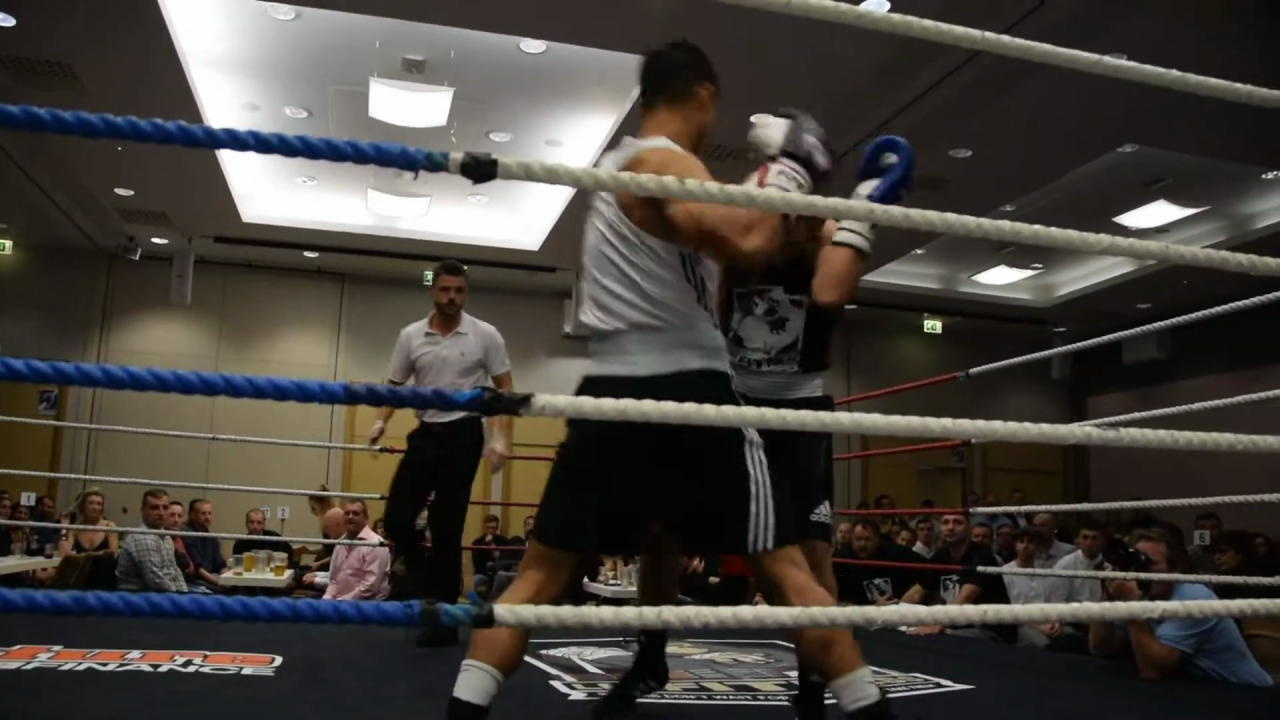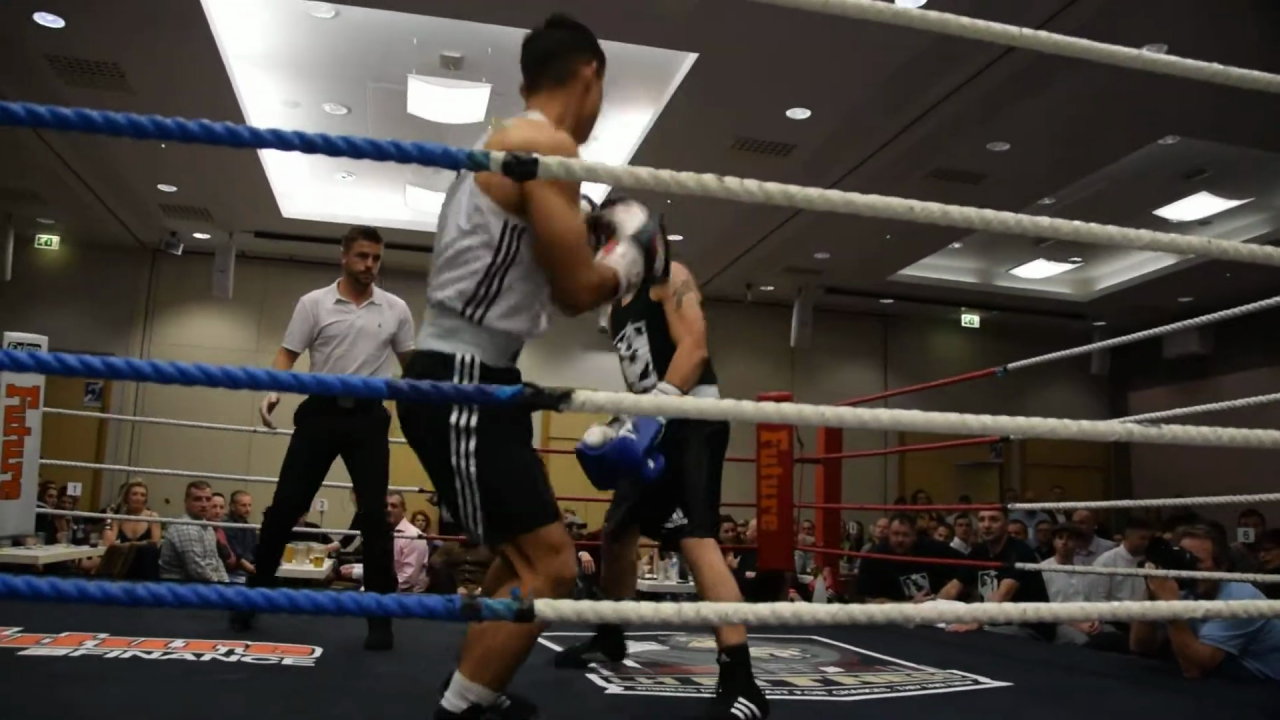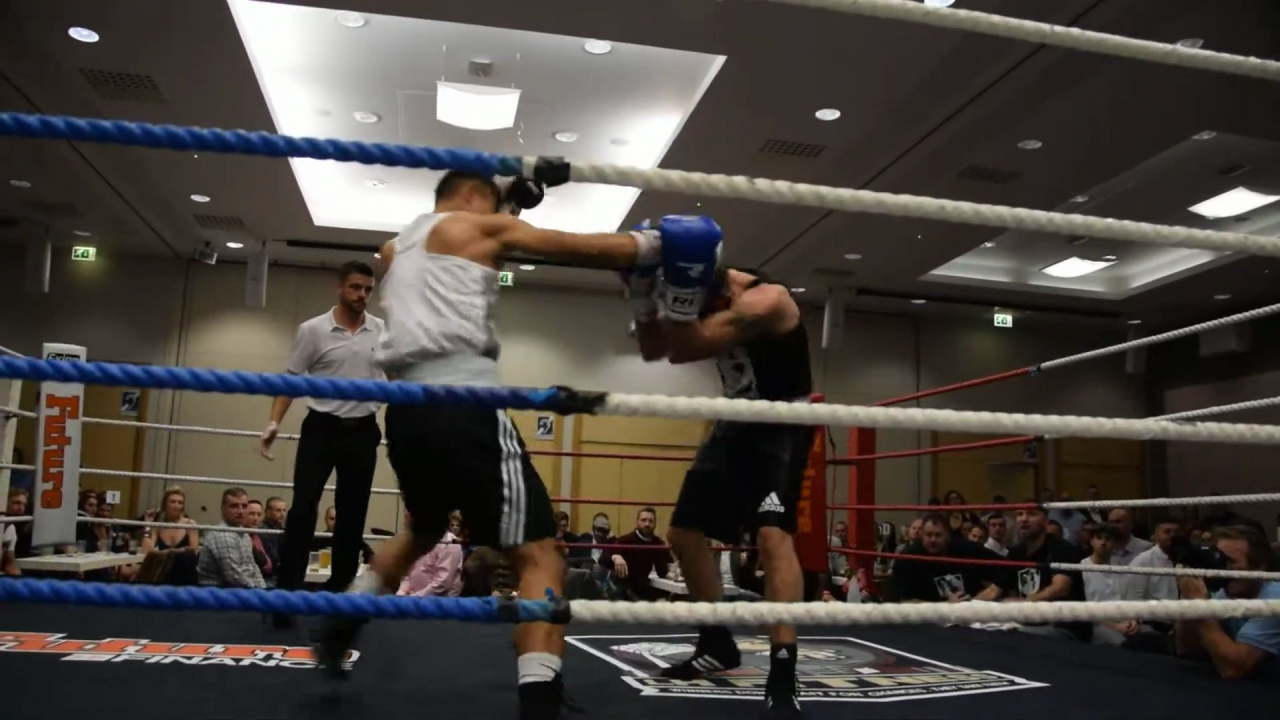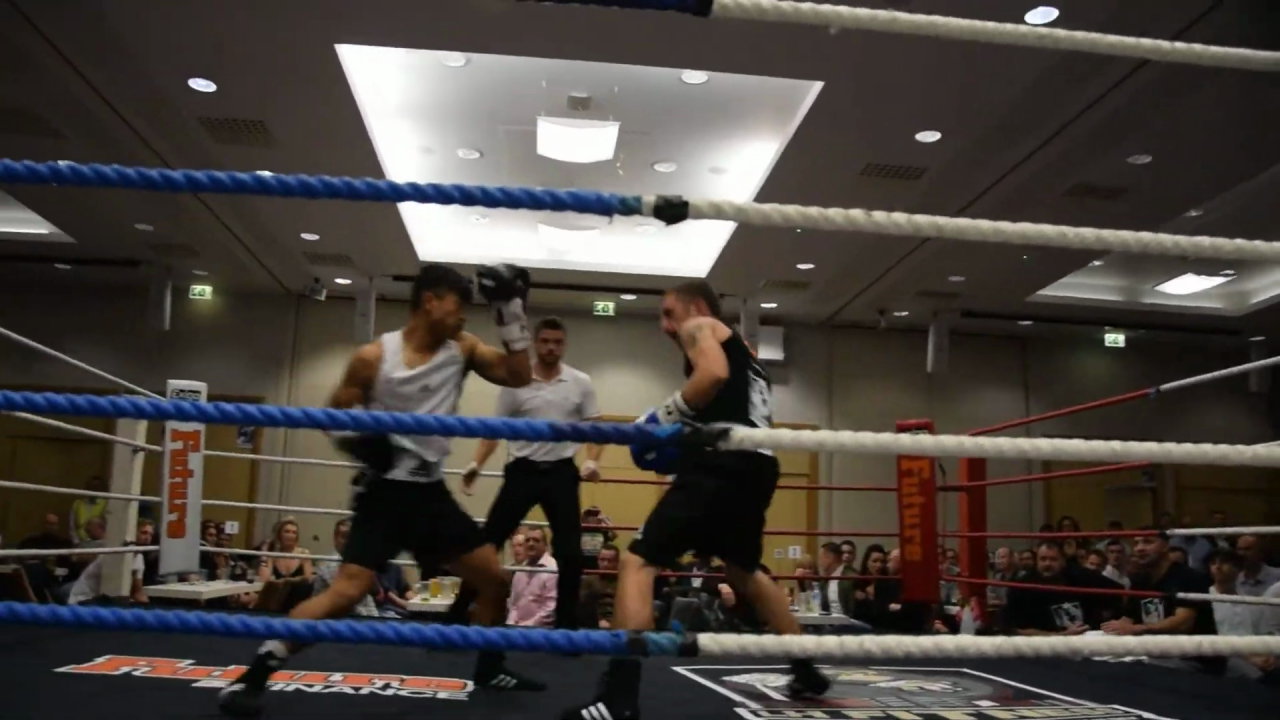
dt=1s
person 1, frame 1
left shoulder: (613, 163)
right shoulder: (670, 164)
right elbow: (747, 243)
right wrist: (789, 173)
left hip: (606, 400)
right hip: (689, 393)
left knee: (537, 576)
right knee: (787, 567)
person 1, frame 2
left shoulder: (505, 148)
right shoulder: (541, 150)
right elbow: (580, 289)
left wrist: (601, 226)
right wrist: (638, 250)
left hip: (479, 386)
right hip: (456, 389)
left knee: (532, 555)
right knee: (550, 571)
person 1, frame 3
left shoulder: (397, 247)
right shoulder: (474, 227)
right elbow: (580, 247)
right wrist: (660, 241)
left hip: (407, 418)
right hip: (468, 413)
left knee: (425, 531)
right knee: (540, 562)
left ankle: (339, 637)
person 1, frame 4
left shoulder: (459, 347)
right shoulder: (372, 356)
left elbow: (517, 376)
right elbow: (334, 414)
left wrist: (512, 307)
right wrist: (353, 437)
left hip: (430, 492)
right hip: (383, 492)
left knee: (495, 577)
right knee: (347, 593)
left ankle: (489, 668)
right ankle: (253, 677)
person 2, frame 1
left shoulder: (827, 232)
left elbow: (828, 295)
left wrist: (864, 203)
left hip: (796, 408)
left knee: (809, 548)
left ankle: (814, 691)
person 2, frame 2
left shoulder: (670, 279)
right shoulder: (617, 312)
left elbow: (694, 351)
right wrist: (612, 431)
left hip: (690, 422)
left knee: (695, 540)
right knee: (617, 533)
right ankle: (610, 639)
person 2, frame 3
left shoulder: (766, 300)
right shoulder: (704, 297)
left elbow: (681, 350)
right elbow: (651, 350)
right wrist: (640, 288)
left hip: (780, 428)
right hip: (735, 425)
left knee: (773, 536)
right knee: (684, 531)
left ankle: (783, 682)
right ankle: (717, 645)
person 2, frame 4
left shoulder: (699, 328)
right shoulder: (742, 353)
left elbow: (714, 374)
left wrist: (668, 413)
right wrist: (685, 429)
left hip: (721, 462)
right hip: (760, 465)
left knee: (638, 563)
right knee: (744, 571)
right ankle: (807, 672)
person 3, frame 1
left shoulder: (485, 335)
right shoulder: (410, 336)
left elbow: (505, 389)
right elbow: (395, 387)
left wrist: (500, 436)
right wrist: (381, 421)
left hip: (463, 436)
right hip: (425, 435)
left knee: (445, 526)
right knee: (397, 519)
right ankle: (425, 595)
person 3, frame 2
left shoulder: (396, 309)
right shoulder: (313, 303)
left elbow: (410, 362)
right elbow: (286, 355)
right wrist: (273, 390)
left hip: (367, 417)
right hip: (320, 412)
left knee: (374, 515)
right knee: (284, 506)
left ankle: (380, 618)
right ankle: (258, 591)
person 3, frame 3
left shoulder: (383, 333)
right shoulder: (312, 330)
right wrist: (273, 423)
left hip: (362, 433)
right hip: (321, 429)
left knee: (352, 517)
right knee: (303, 510)
left ankle: (340, 592)
right ankle: (287, 592)
person 3, frame 4
left shoulder: (581, 383)
right shoulder: (514, 382)
left wrist: (591, 461)
right wrist: (476, 464)
left hip: (561, 473)
right hip: (523, 471)
left knee: (569, 553)
right knee: (489, 541)
left ankle: (567, 626)
right ankle: (457, 615)
